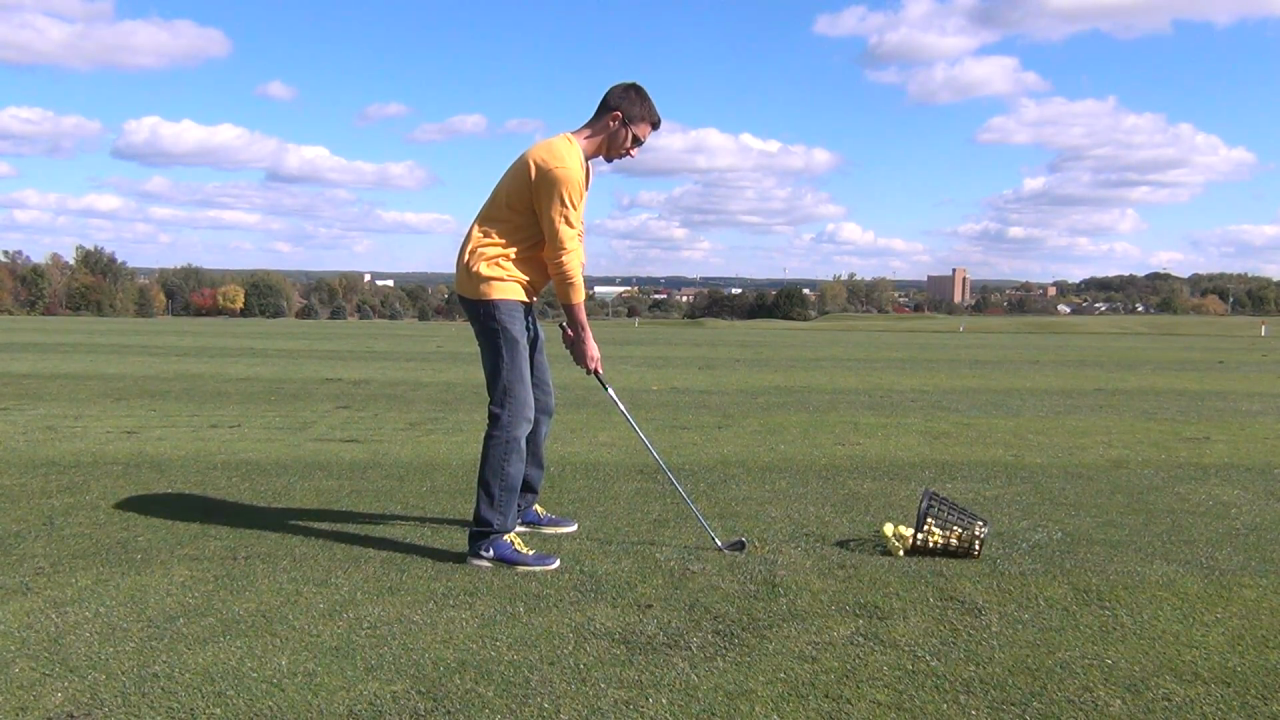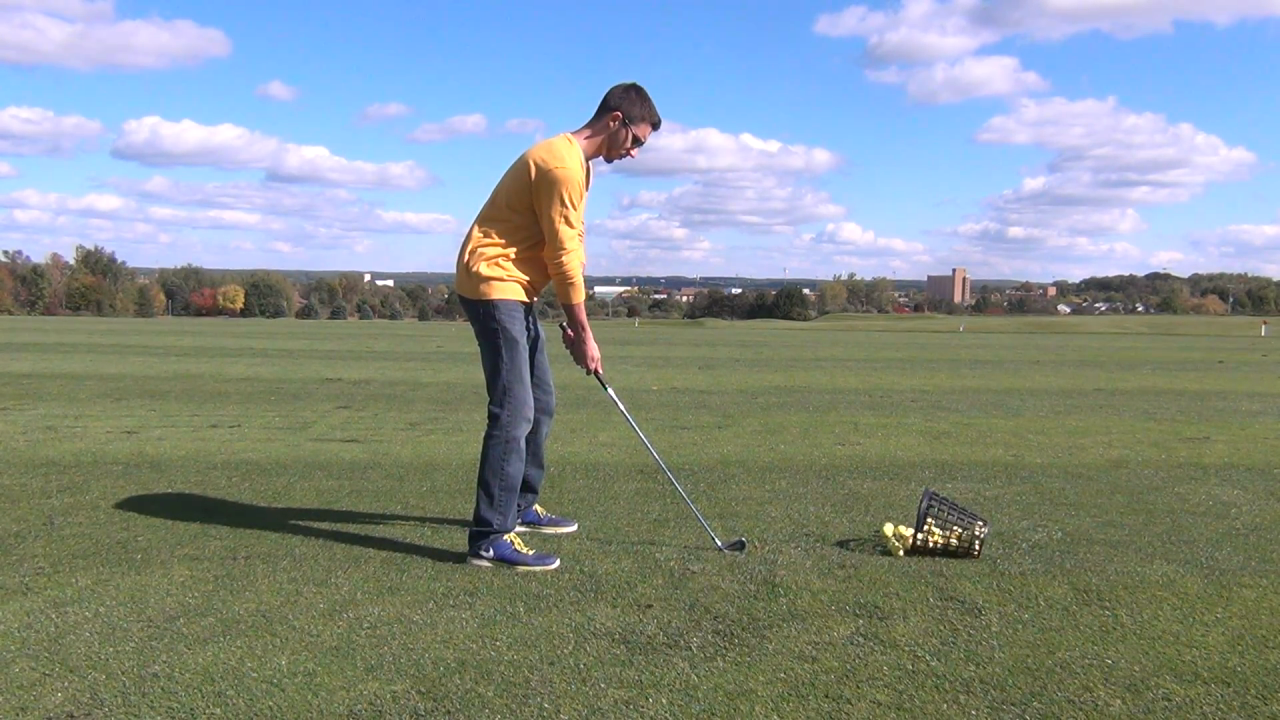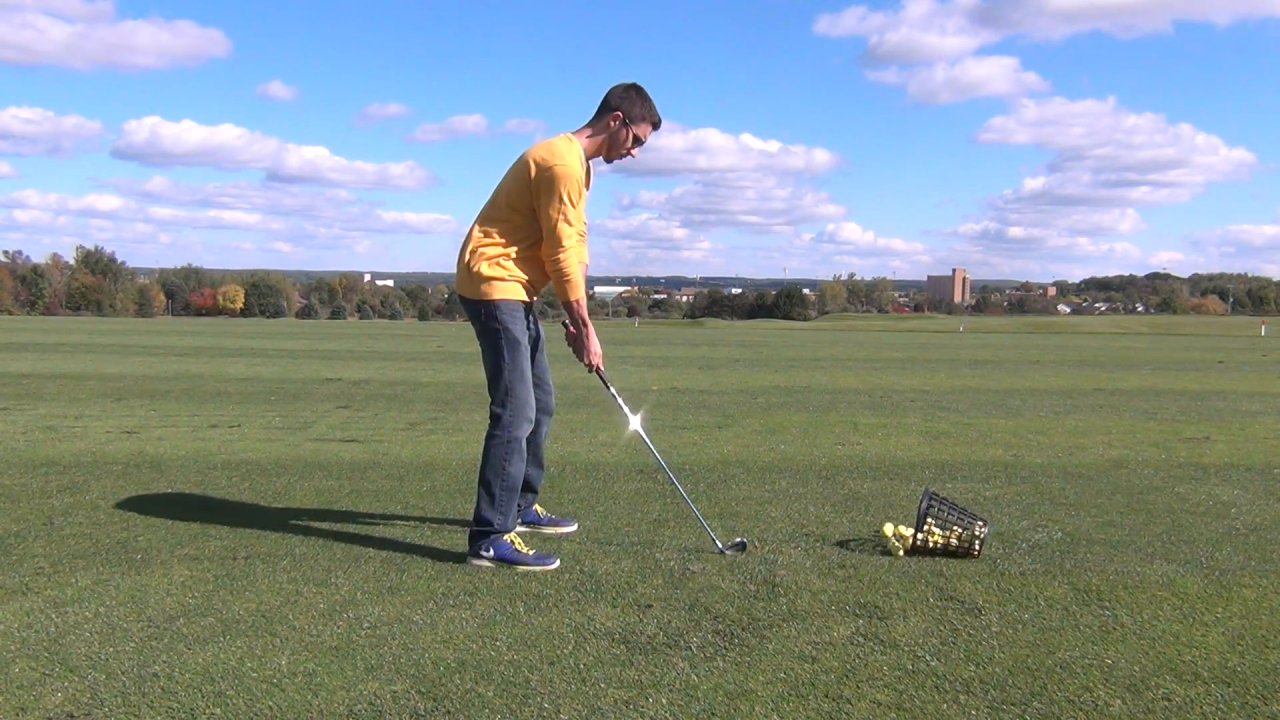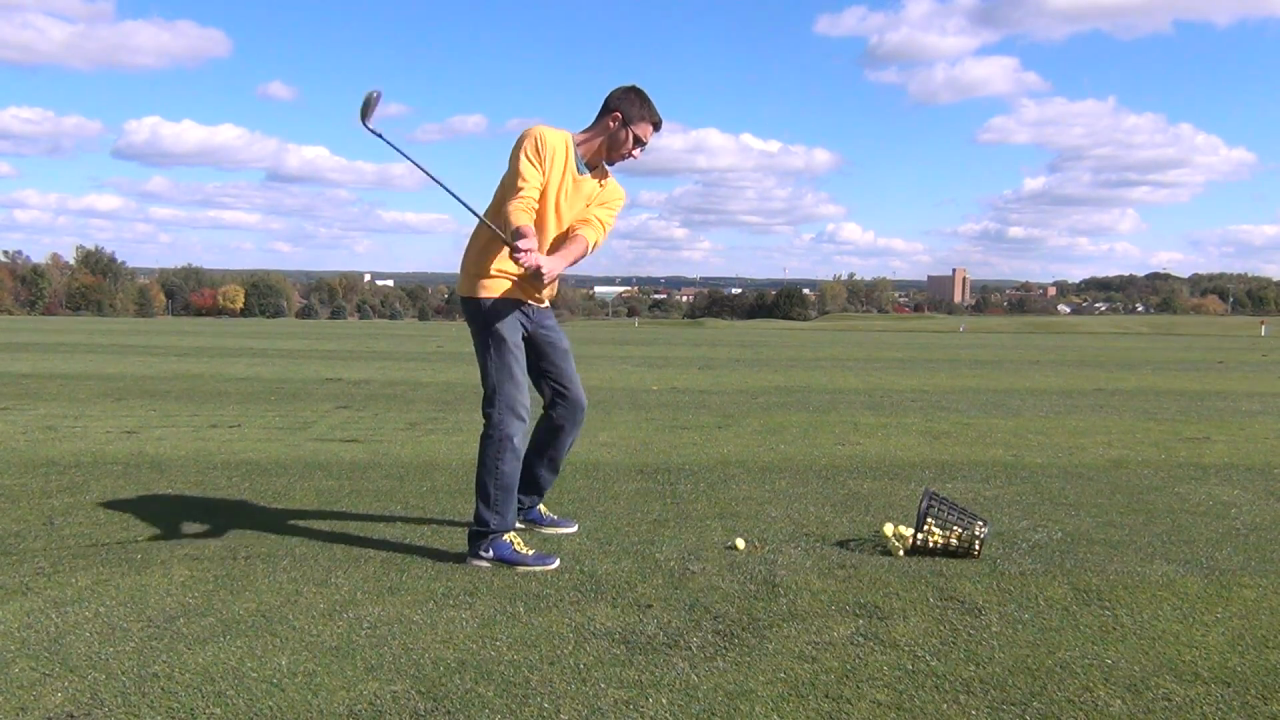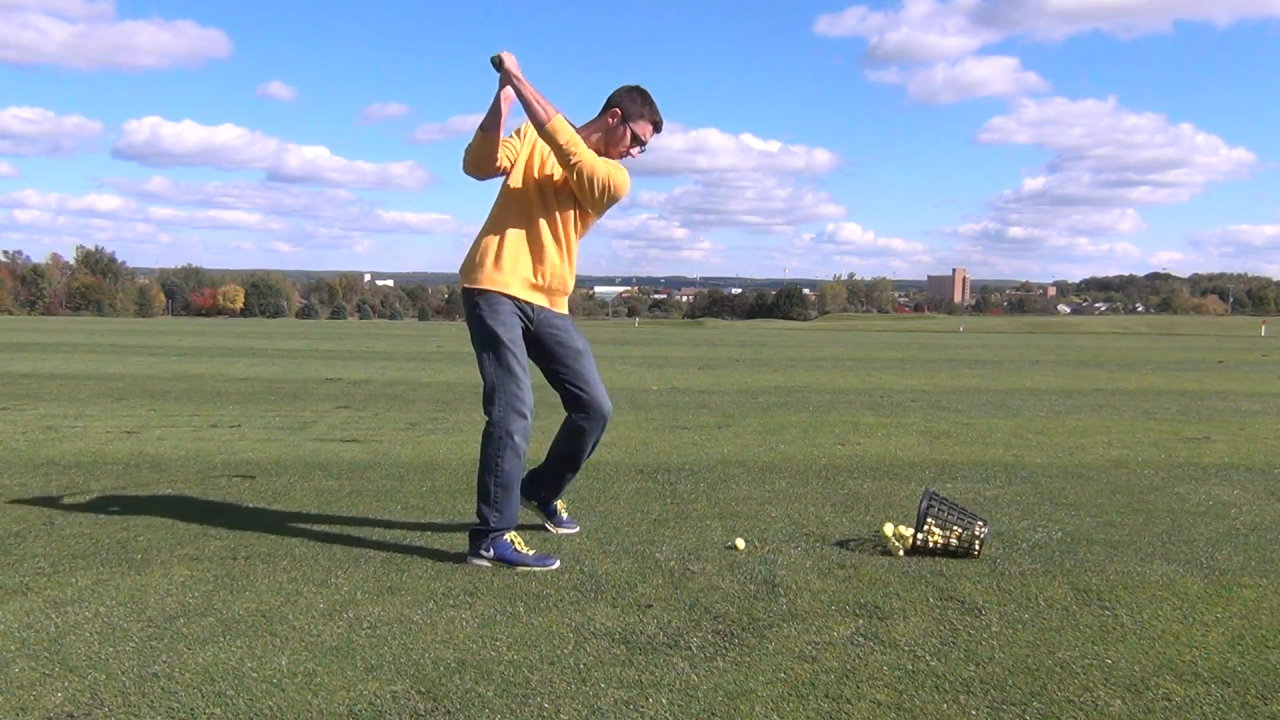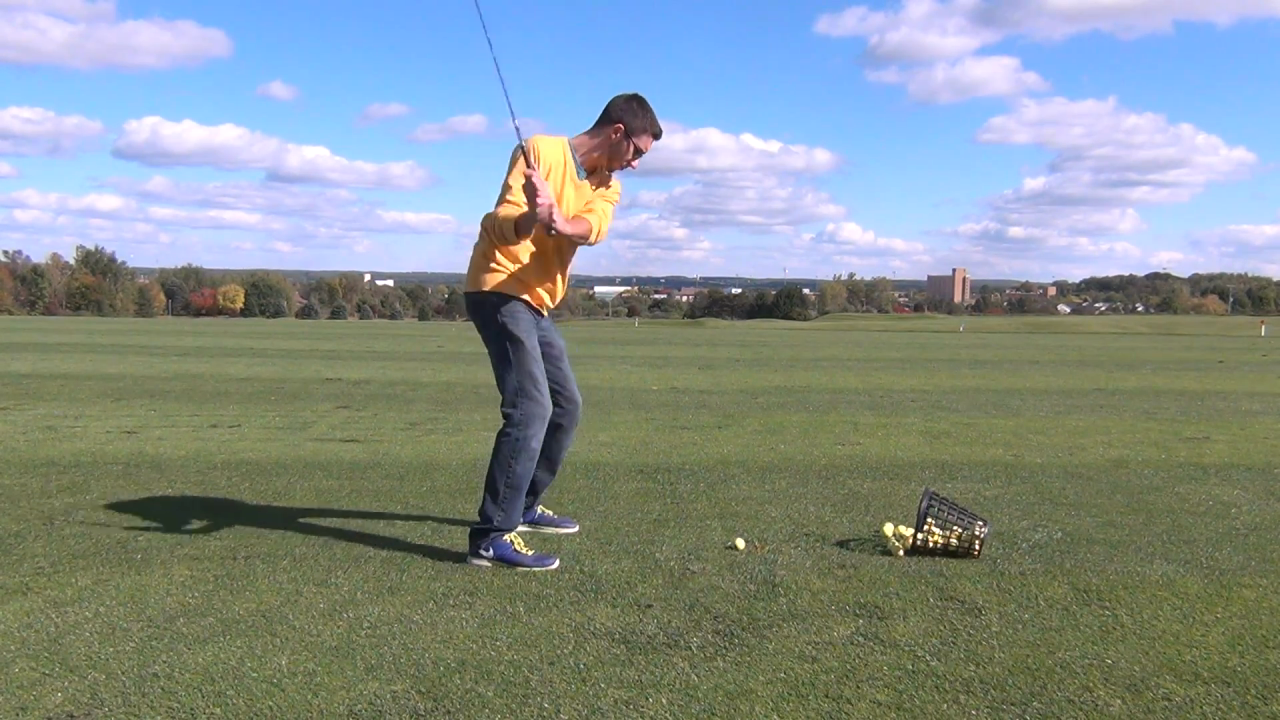
dt=0.3s
person 1, frame 1
left shoulder: (576, 162)
right shoulder: (562, 164)
left elbow: (570, 248)
right elbow: (563, 256)
left wrist: (575, 324)
right wrist: (582, 333)
left hip: (514, 288)
right hip: (494, 283)
left knee: (539, 404)
right knee: (515, 411)
left ankle: (521, 505)
right ankle: (490, 537)
person 1, frame 2
left shoulder: (577, 163)
right shoulder: (561, 165)
left elbow: (571, 248)
right elbow: (562, 257)
left wrist: (576, 324)
right wrist: (583, 333)
left hip: (515, 289)
right hip: (494, 284)
left knee: (540, 403)
right knee: (514, 411)
left ankle: (521, 505)
right ankle: (490, 537)
person 1, frame 3
left shoulder: (583, 170)
right shoulder: (562, 162)
left elbow: (575, 247)
right elbow: (561, 256)
left wrist: (580, 320)
right wrist: (585, 329)
left hip: (518, 289)
right hip: (494, 284)
left knee: (539, 402)
right knee: (516, 410)
left ankle: (520, 504)
right ankle: (490, 536)
person 1, frame 4
left shoulder: (610, 190)
right shoulder: (543, 141)
left elbow: (584, 237)
right elbow: (519, 202)
left wrist: (552, 264)
right wrist: (523, 239)
left hip: (533, 298)
right hip: (492, 287)
left knee: (569, 403)
right knee: (510, 410)
left ankle: (525, 502)
right ankle: (490, 536)
person 1, frame 5
left shoulder: (615, 181)
right shoulder: (532, 137)
left elbow: (566, 147)
right elbow: (476, 165)
left wrist: (520, 83)
right wrist: (502, 99)
left hip: (549, 303)
right hip: (493, 289)
left knee: (595, 407)
right knee: (513, 410)
left ankle: (542, 490)
right ankle: (492, 536)
person 1, frame 6
left shoulder: (606, 190)
right shoulder: (539, 151)
left elbow: (587, 229)
right elbow: (497, 227)
left wrist: (554, 220)
right wrist: (530, 218)
left hip: (536, 303)
right hip: (499, 293)
left knee: (565, 407)
right knee: (530, 410)
left ankle: (523, 504)
right ankle: (493, 536)
